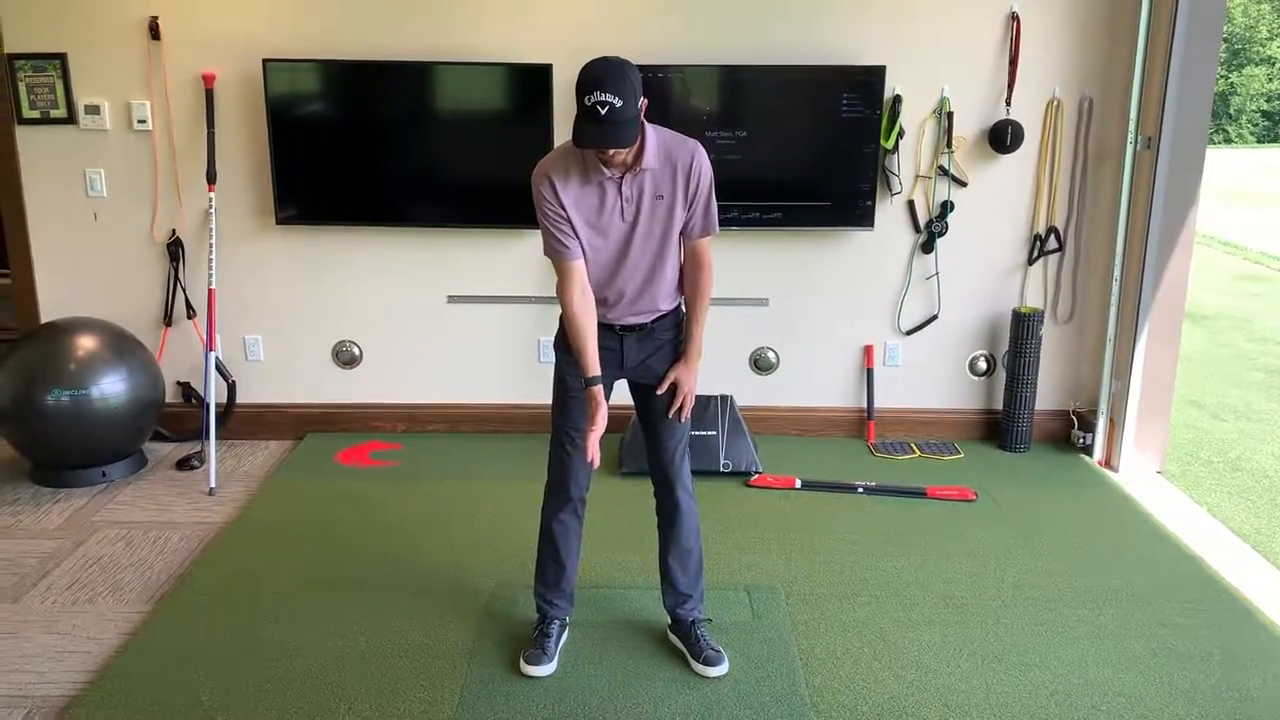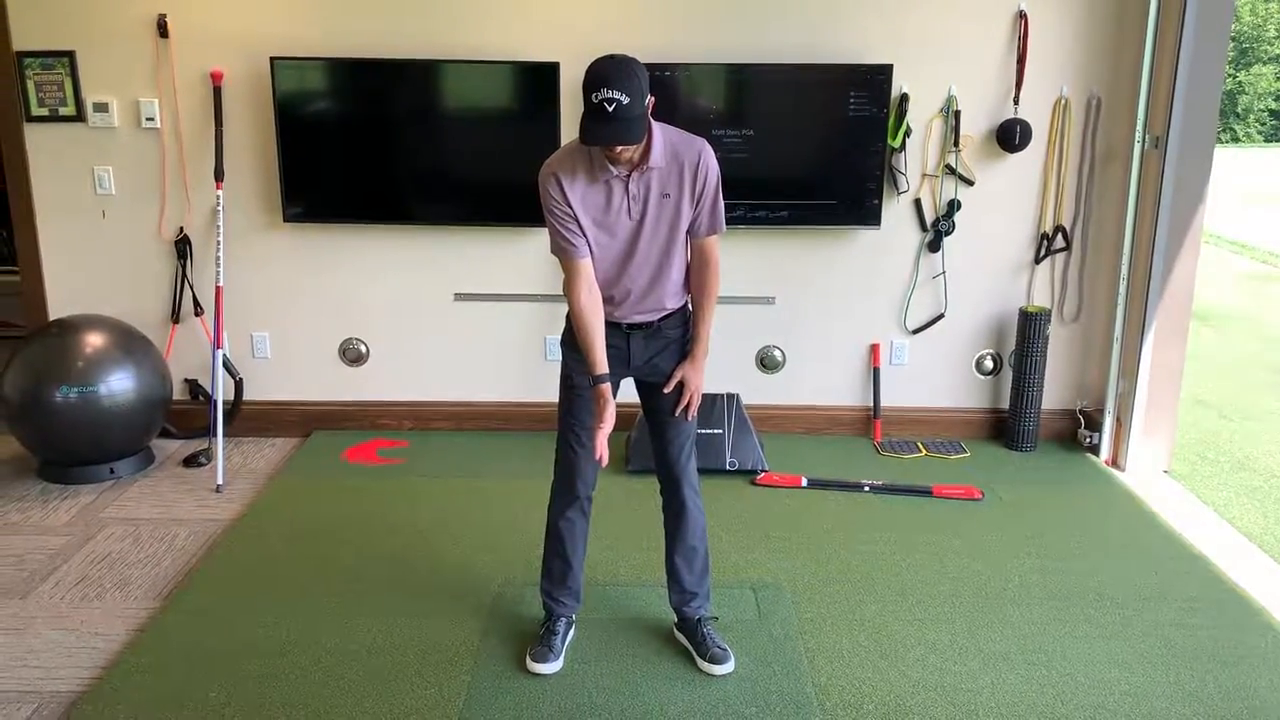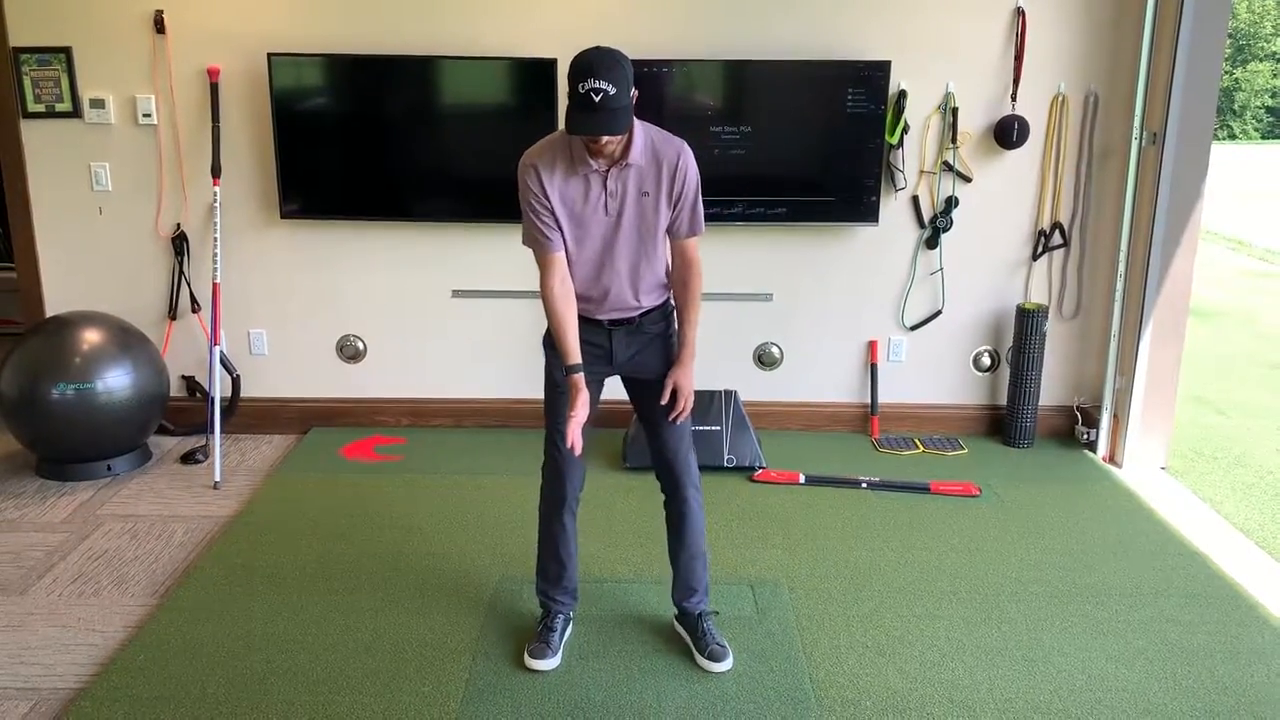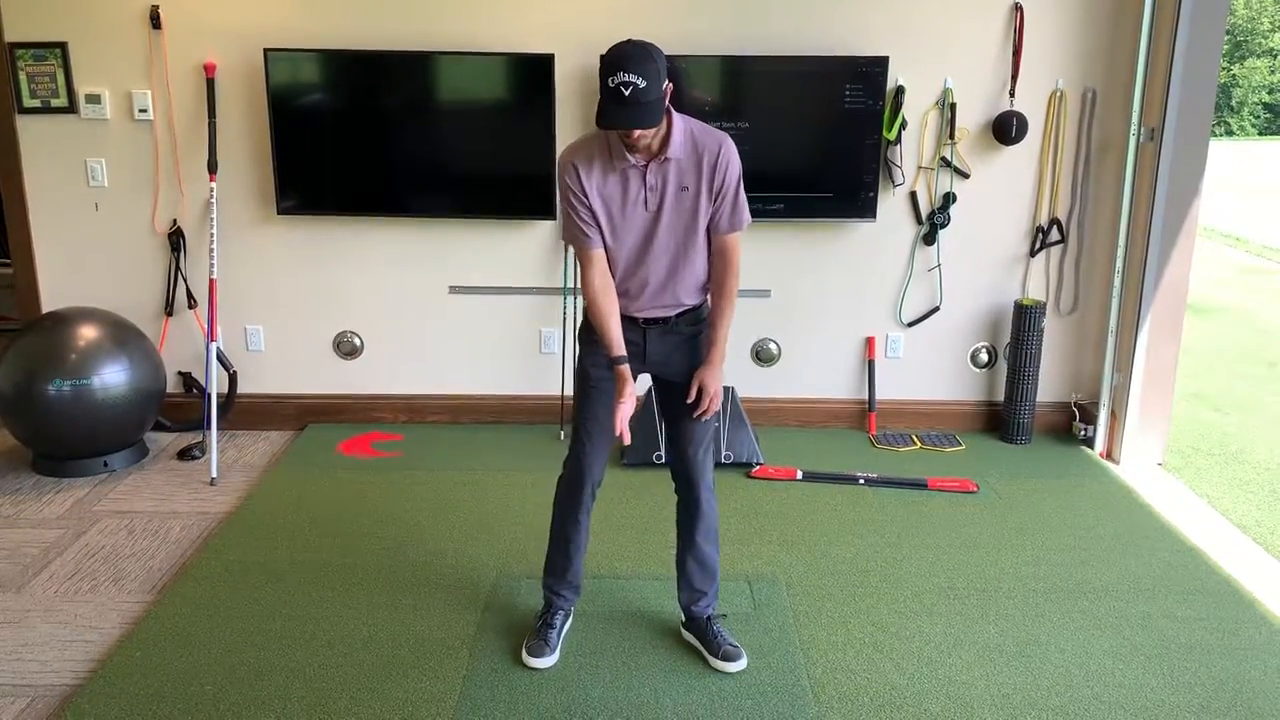
dt=0.5s
person 1, frame 1
left shoulder: (687, 160)
right shoulder: (553, 176)
left elbow: (698, 259)
right elbow: (574, 282)
left wrist: (692, 356)
right wrist: (593, 387)
left hip: (661, 334)
right hip: (586, 336)
left knee: (675, 483)
right knee: (566, 485)
left ankle: (686, 617)
right ankle: (552, 618)
person 1, frame 2
left shoulder: (694, 158)
right shoulder: (560, 175)
left elbow: (705, 258)
right elbow: (581, 281)
left wrist: (699, 355)
right wrist: (602, 386)
left hip: (668, 333)
right hip: (594, 334)
left knee: (681, 481)
right knee: (573, 483)
left ankle: (692, 615)
right ankle: (559, 615)
person 1, frame 3
left shoulder: (673, 157)
right shoulder: (539, 167)
left elbow: (686, 259)
right elbow: (554, 275)
left wrist: (687, 358)
right wrist: (576, 378)
left hip: (651, 329)
right hip: (578, 331)
left knee: (681, 476)
right knee: (561, 481)
left ankle: (693, 610)
right ankle: (556, 612)
person 1, frame 4
left shoulder: (715, 151)
right shoulder: (579, 163)
left elbow: (727, 258)
right elbow: (595, 270)
left wrist: (715, 359)
right wrist: (622, 370)
left hip: (686, 329)
right hip: (609, 330)
left knee: (696, 479)
right knee: (582, 473)
left ankle: (700, 613)
right ankle: (557, 605)
